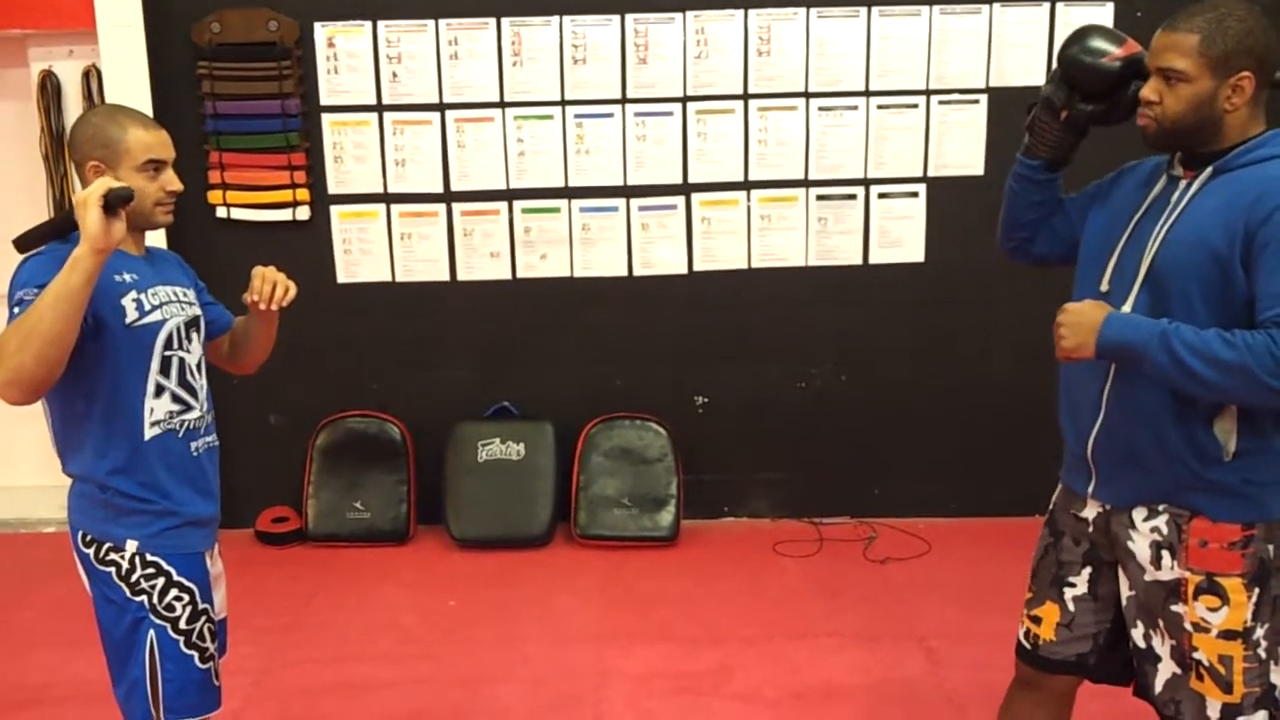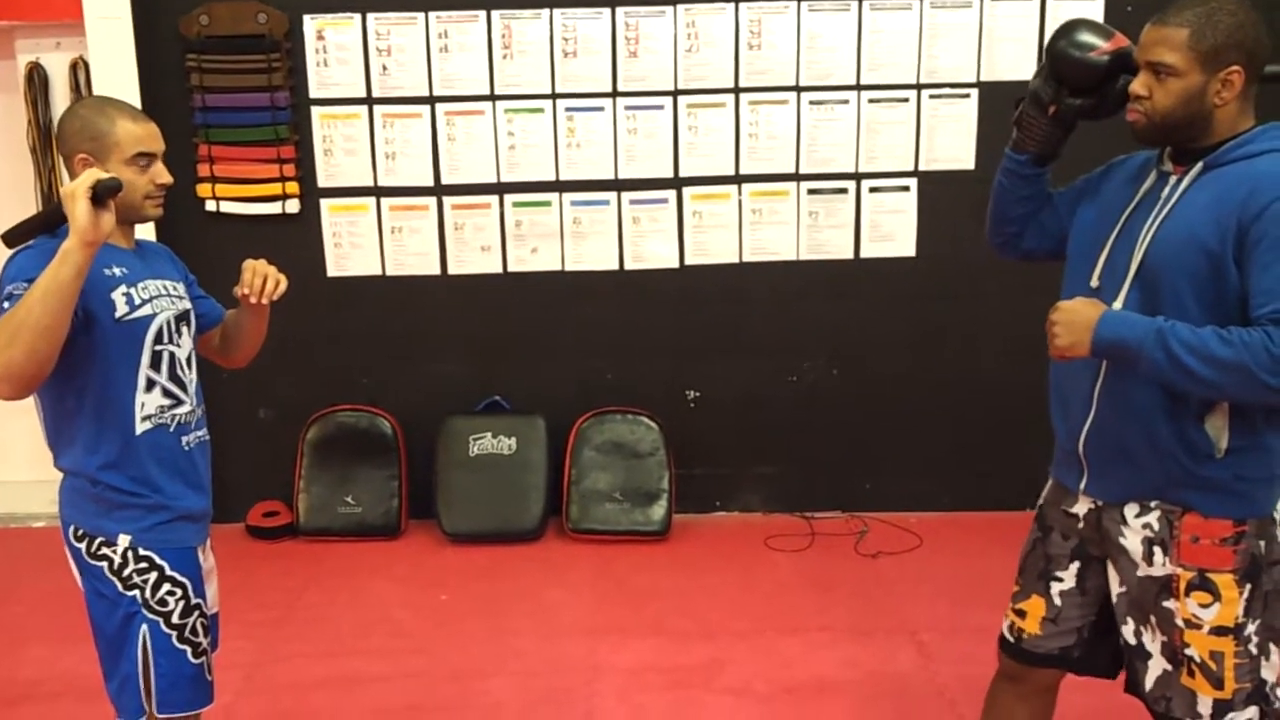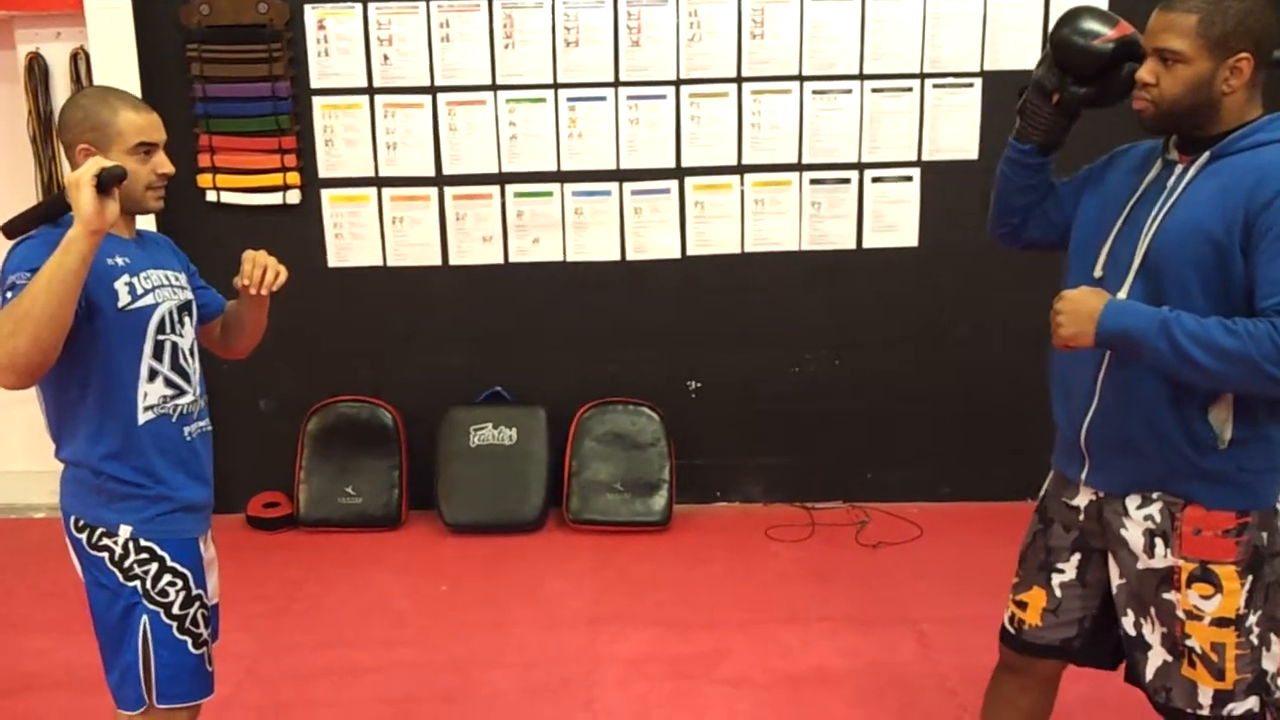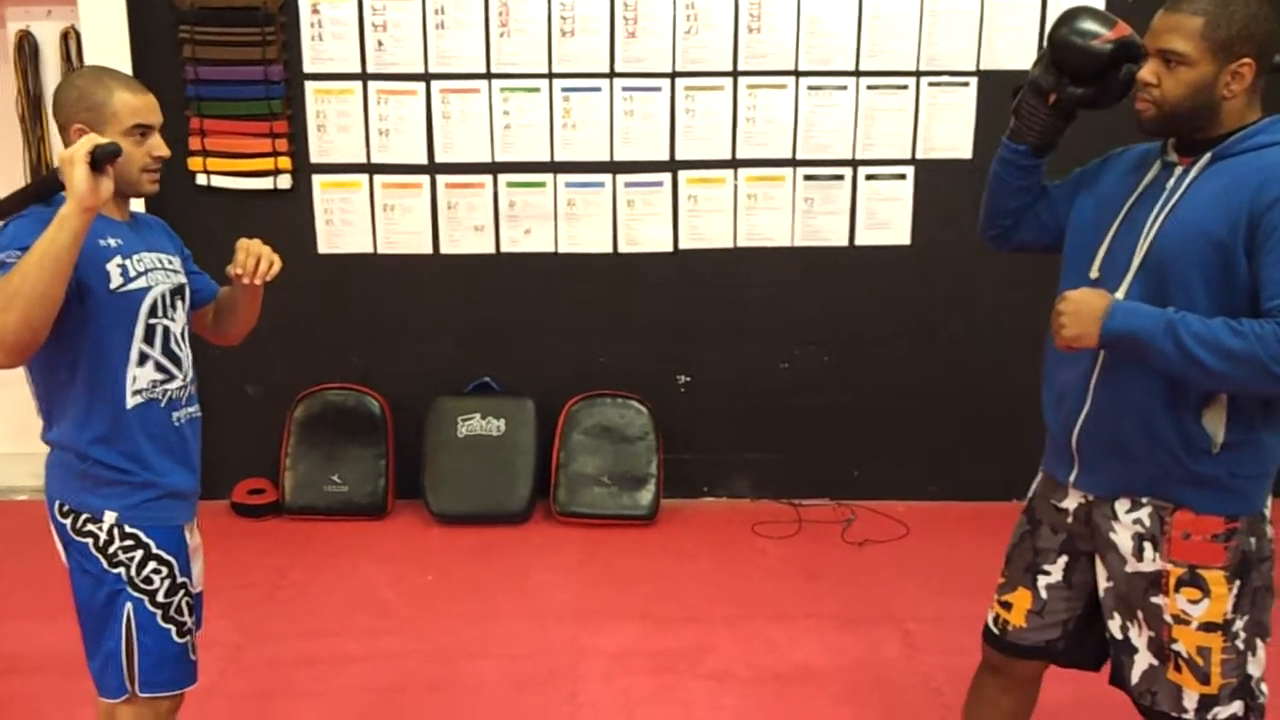
dt=0.5s
person 1, frame 1
right shoulder: (1137, 183)
right elbow: (1026, 238)
left wrist: (1120, 335)
right wrist: (1049, 133)
left hip: (1204, 516)
right hip: (1092, 493)
person 1, frame 2
right shoulder: (1126, 178)
right elbow: (1015, 231)
left wrist: (1114, 332)
right wrist: (1037, 127)
left hip: (1198, 514)
right hip: (1082, 490)
person 1, frame 3
right shoulder: (1129, 168)
right elbow: (1016, 221)
left wrist: (1117, 321)
right wrist: (1040, 116)
left hip: (1199, 504)
right hip: (1083, 481)
right knee: (1026, 656)
person 1, frame 4
right shoulder: (1124, 170)
right elbow: (1009, 224)
left wrist: (1122, 324)
right wrist: (1036, 116)
left hip: (1190, 509)
right hip: (1072, 482)
right knee: (1008, 657)
person 2, frame 1
left shoulder: (172, 267)
right shoulder: (57, 268)
left elbow: (237, 356)
left wrist: (263, 310)
right wrist: (92, 251)
left hip: (191, 522)
right hip: (134, 533)
person 2, frame 2
left shoulder: (162, 261)
left elbow: (228, 350)
left wrist: (255, 303)
right wrist: (82, 244)
left hip: (183, 516)
right hip: (126, 527)
person 2, frame 3
left shoulder: (163, 251)
left elbow: (229, 341)
left wrist: (256, 293)
right wrist: (86, 231)
left hip: (182, 505)
right hip: (125, 517)
person 2, frame 4
left shoulder: (157, 234)
left elbow: (221, 326)
left wrist: (248, 280)
right wrist: (79, 209)
left hip: (167, 492)
right hip: (113, 502)
